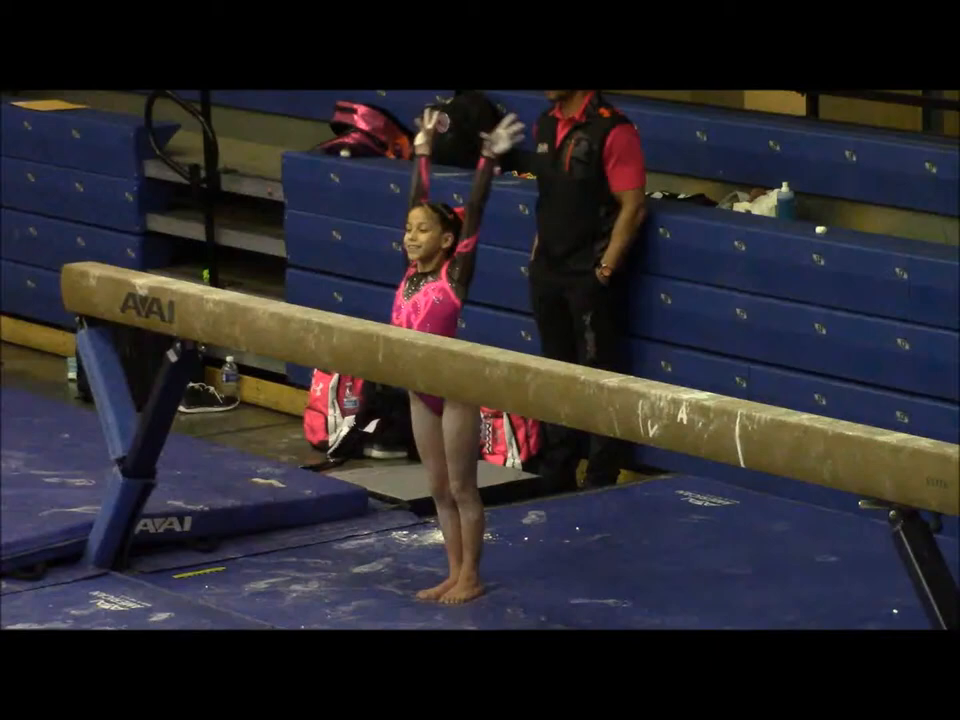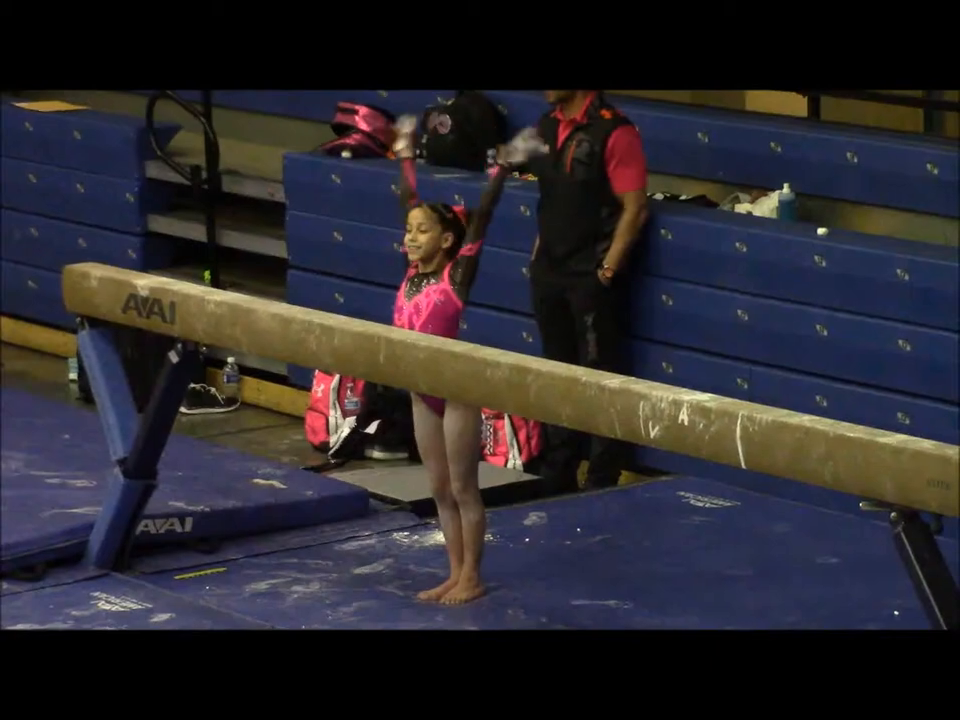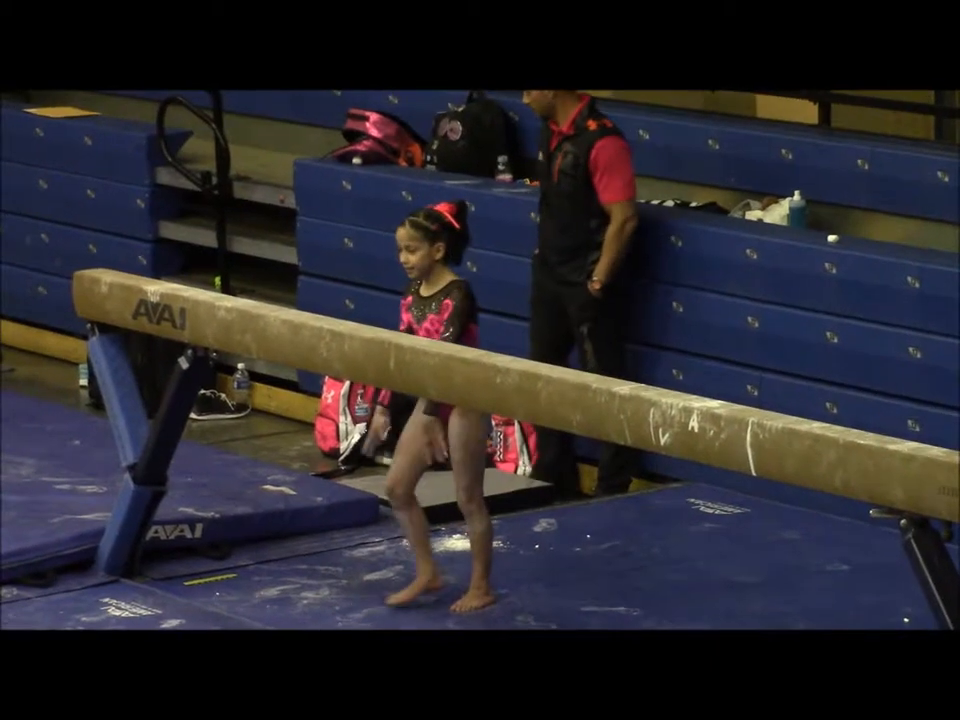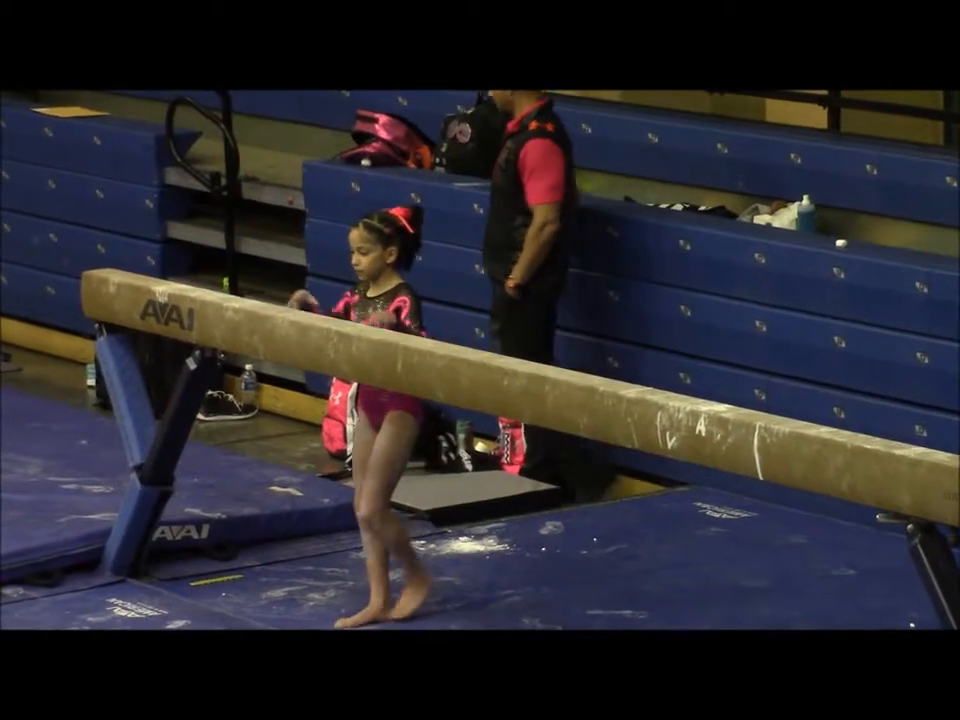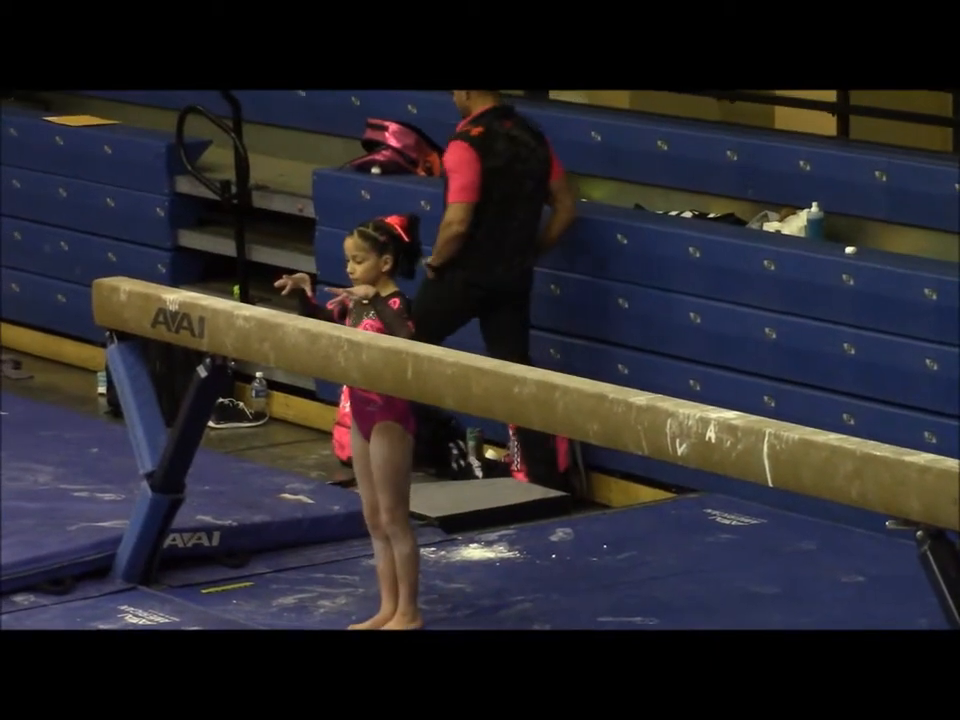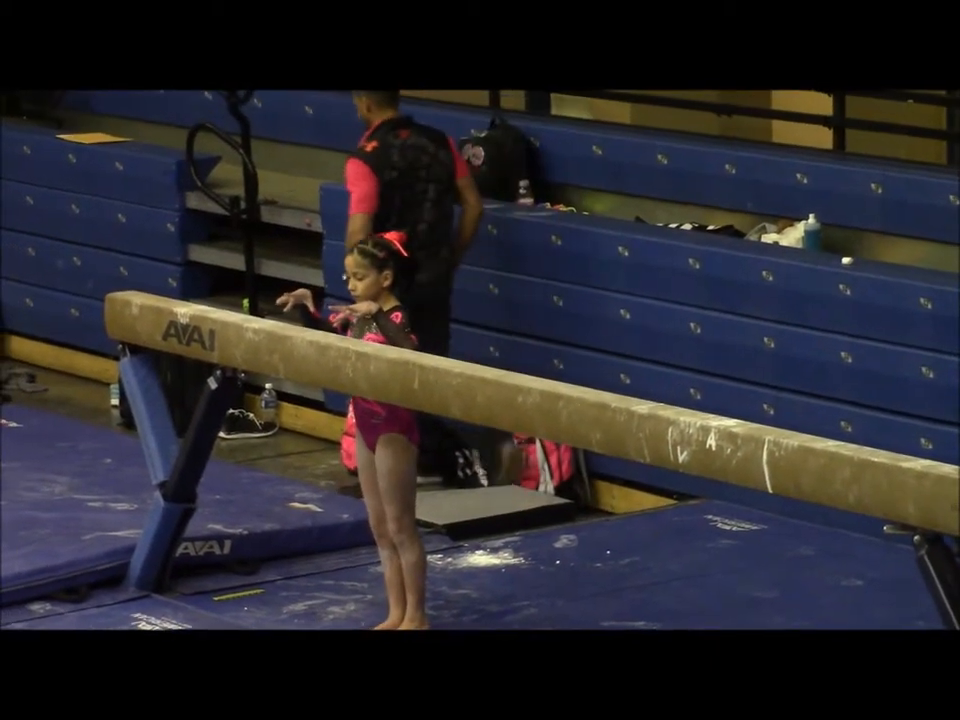
dt=0.5s
person 1, frame 1
left shoulder: (455, 275)
right shoulder: (412, 272)
left elbow: (474, 212)
right elbow: (419, 203)
left wrist: (488, 159)
right wrist: (422, 150)
right hip: (420, 391)
left knee: (461, 488)
right knee: (439, 488)
left ankle: (470, 577)
right ankle: (454, 574)
person 1, frame 2
left shoulder: (454, 273)
right shoulder: (412, 273)
left elbow: (480, 223)
right elbow: (411, 200)
left wrist: (499, 169)
right wrist: (406, 155)
right hip: (422, 392)
left knee: (463, 489)
right knee: (441, 489)
left ankle: (470, 577)
right ankle: (456, 573)
person 1, frame 3
left shoulder: (458, 295)
right shoulder: (412, 296)
left wrist: (431, 418)
right wrist: (382, 408)
left hip: (463, 401)
right hip: (430, 398)
left knee: (468, 498)
right knee: (396, 486)
left ankle: (481, 586)
right ankle: (426, 572)
person 1, frame 4
left shoulder: (402, 298)
right shoulder: (360, 293)
left wrist: (392, 325)
right wrist: (310, 306)
left hip: (399, 408)
right hip: (368, 405)
left knee: (372, 509)
right knee: (364, 510)
left ankle: (416, 577)
right ankle: (378, 601)
person 1, frame 5
left shoulder: (394, 303)
right shoulder: (354, 301)
left elbow: (407, 340)
right elbow: (319, 319)
left wrist: (375, 299)
right wrist: (303, 292)
left hip: (390, 417)
right hip: (362, 415)
left knee: (393, 519)
right knee: (373, 519)
left ankle: (408, 612)
right ankle: (387, 608)
person 1, frame 6
left shoulder: (396, 317)
right shoulder: (358, 313)
left elbow: (410, 352)
right elbow: (322, 332)
left wrist: (376, 315)
right wrist: (306, 305)
left hip: (394, 429)
right hip: (366, 426)
left knee: (401, 528)
right knee: (379, 527)
left ankle: (416, 617)
right ankle: (396, 615)
person 2, frame 1
left shoulder: (612, 129)
right shoulder: (546, 124)
left elbow: (633, 208)
left wrist: (605, 270)
right wrist: (537, 253)
left hip: (590, 275)
right hip: (547, 270)
left ankle: (601, 480)
right ankle: (555, 473)
person 2, frame 2
left shoulder: (613, 130)
right shoulder: (547, 125)
left elbow: (635, 208)
left wrist: (607, 270)
right wrist: (538, 253)
left hip: (591, 275)
right hip: (549, 270)
left ankle: (601, 482)
right ankle: (556, 476)
person 2, frame 3
left shoulder: (602, 140)
right shoulder: (550, 131)
left elbow: (623, 219)
left wrist: (599, 281)
right wrist: (543, 254)
left hip: (586, 284)
right hip: (549, 275)
left ankle: (613, 489)
right ankle: (553, 477)
person 2, frame 4
left shoulder: (537, 140)
right shoulder: (532, 130)
left elbow: (545, 222)
left wrist: (516, 276)
left hip: (526, 279)
right hip: (535, 276)
left ankle: (584, 478)
right ankle: (542, 471)
person 2, frame 5
left shoulder: (466, 144)
right shoulder: (532, 136)
left elbow: (457, 223)
right elbow: (565, 207)
left wrist: (435, 261)
left hip: (465, 273)
right hip: (513, 274)
right ankle: (545, 478)
person 2, frame 6
left shoulder: (365, 158)
right shoulder: (438, 141)
left elbow: (358, 234)
right elbow: (474, 205)
right wrist: (453, 255)
left hip: (390, 282)
right hip: (436, 275)
